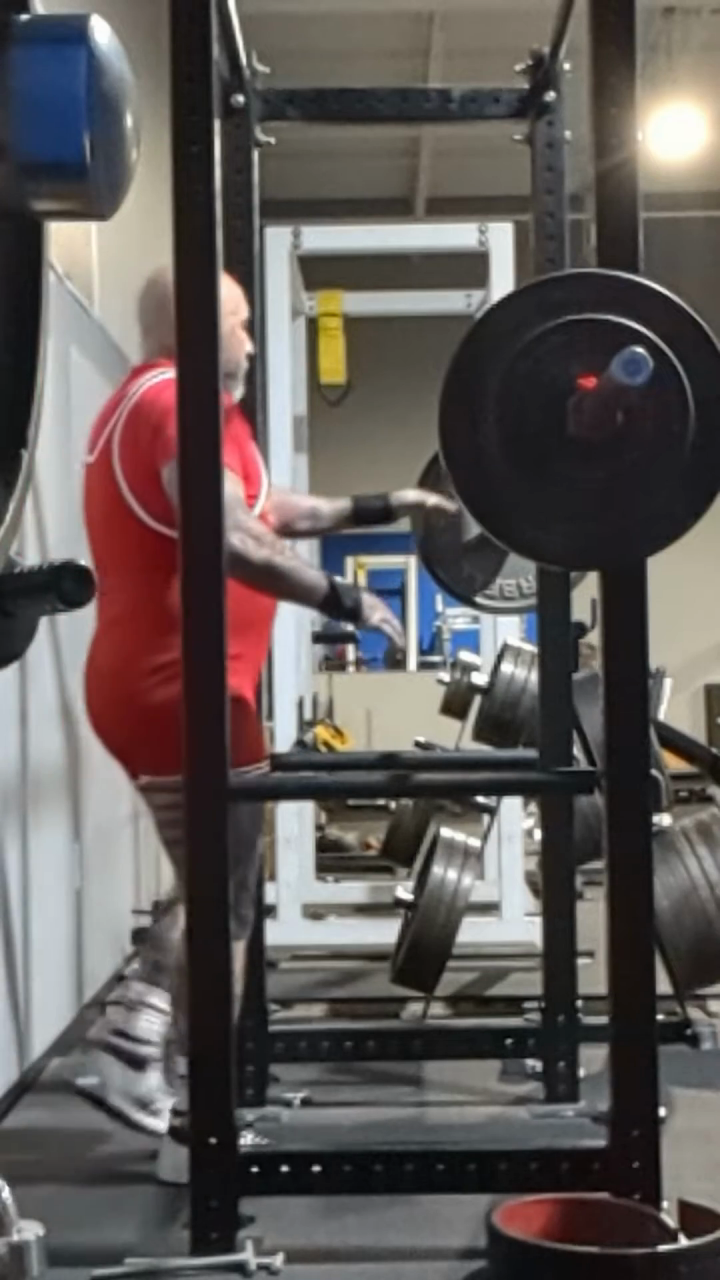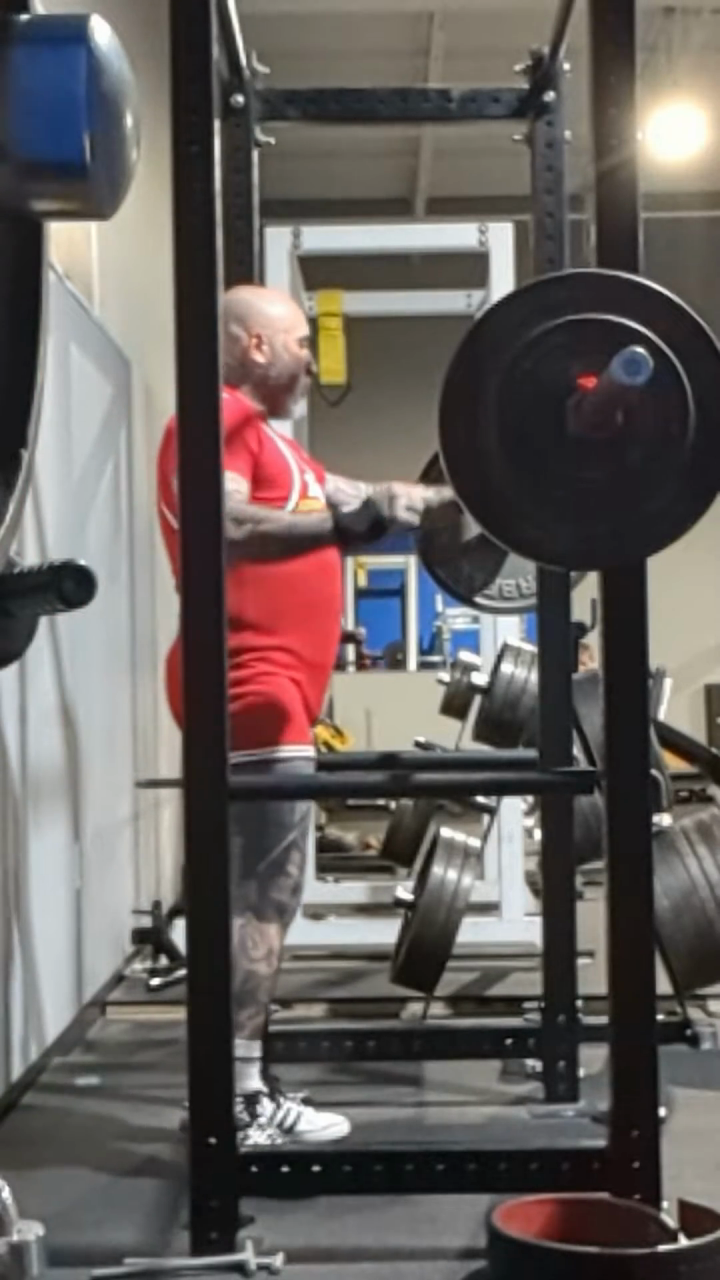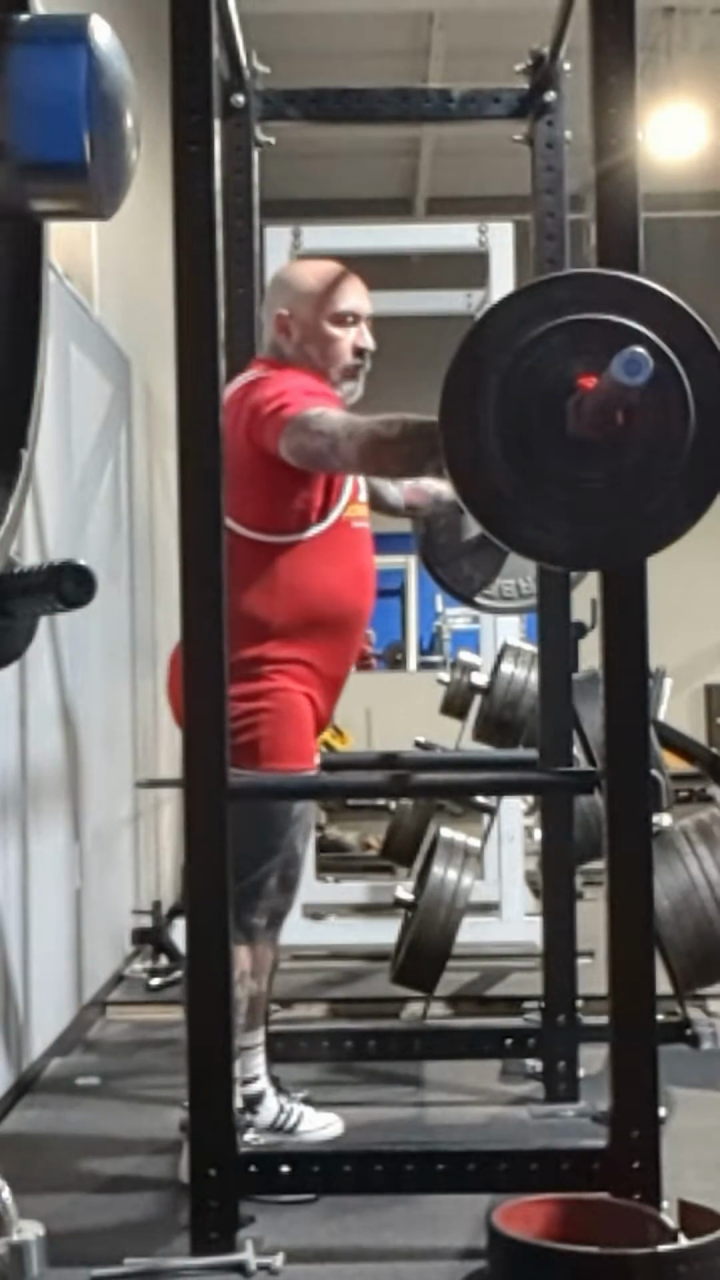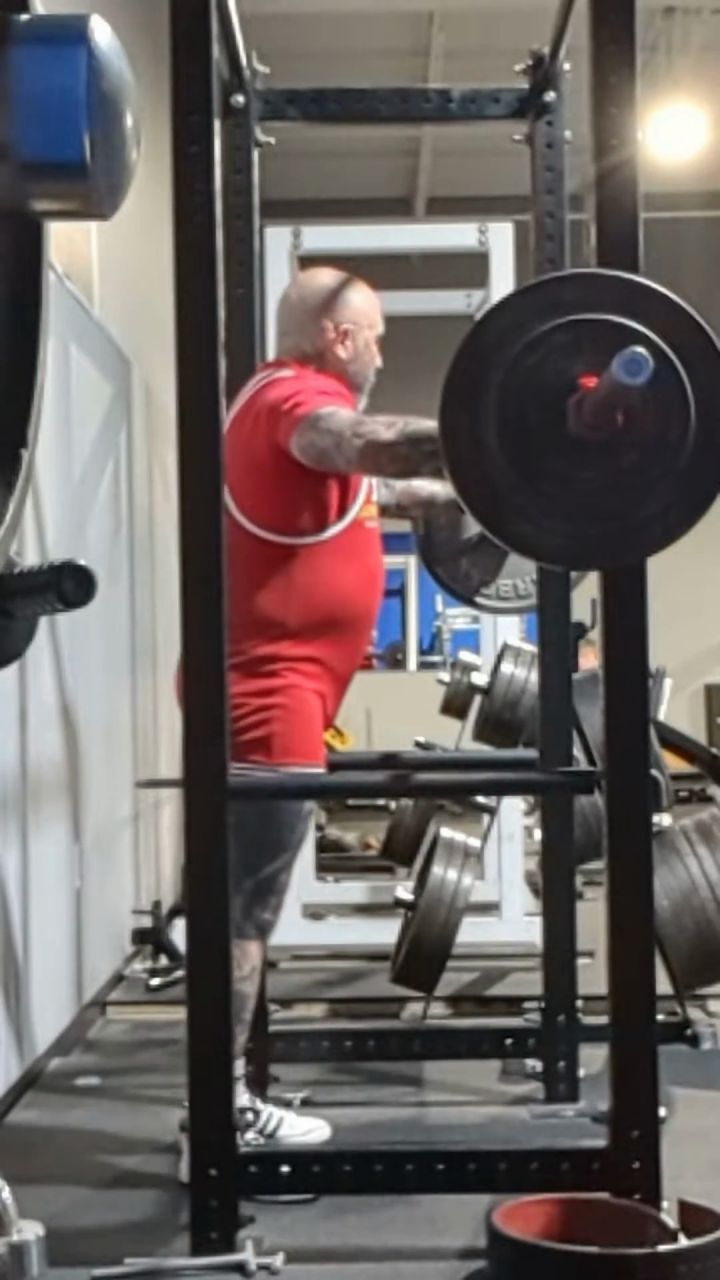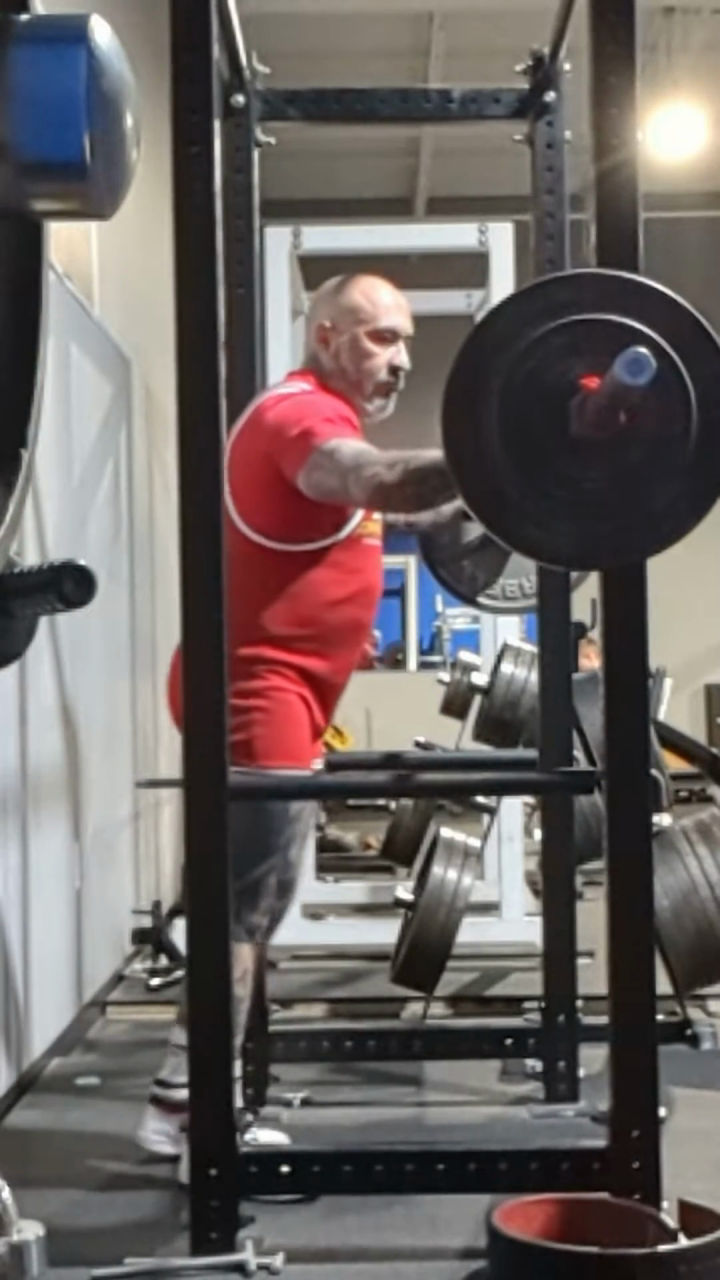
dt=1s
person 1, frame 1
left shoulder: (140, 407)
right shoulder: (181, 402)
left elbow: (262, 511)
right elbow: (232, 540)
left wrist: (377, 507)
right wrist: (343, 599)
left hip: (133, 686)
right hip: (177, 690)
left knee: (213, 889)
right knee: (229, 913)
left ankle: (126, 1050)
right ankle: (195, 1130)
person 1, frame 2
left shoulder: (259, 434)
right shoulder: (215, 419)
left elbow: (360, 496)
right elbow: (227, 529)
left wrist: (465, 498)
right wrist: (351, 527)
left hip: (272, 691)
right hip: (246, 689)
left knee: (264, 897)
right knee: (261, 898)
left ankle: (248, 1093)
right ankle: (228, 1110)
person 1, frame 3
left shoulder: (295, 405)
right shoulder: (277, 394)
left elbow: (379, 483)
right elbow: (365, 445)
left hip: (275, 692)
right hip: (256, 692)
left knee: (262, 903)
right knee: (246, 907)
left ankle: (248, 1094)
right ankle: (225, 1119)
person 1, frame 4
left shoulder: (292, 404)
right shoulder: (295, 397)
left elbow: (373, 485)
right elbow: (374, 446)
left wrist: (470, 490)
left hip: (272, 690)
right hip: (266, 693)
left knee: (248, 905)
right knee: (245, 908)
left ankle: (226, 1102)
right ankle: (220, 1120)
person 1, frame 5
left shoulder: (316, 418)
right shoulder: (304, 413)
left elbow: (380, 502)
right elbow: (379, 483)
left hip: (272, 697)
right hip: (257, 694)
left knee: (252, 904)
right knee: (241, 911)
left ankle: (182, 1097)
